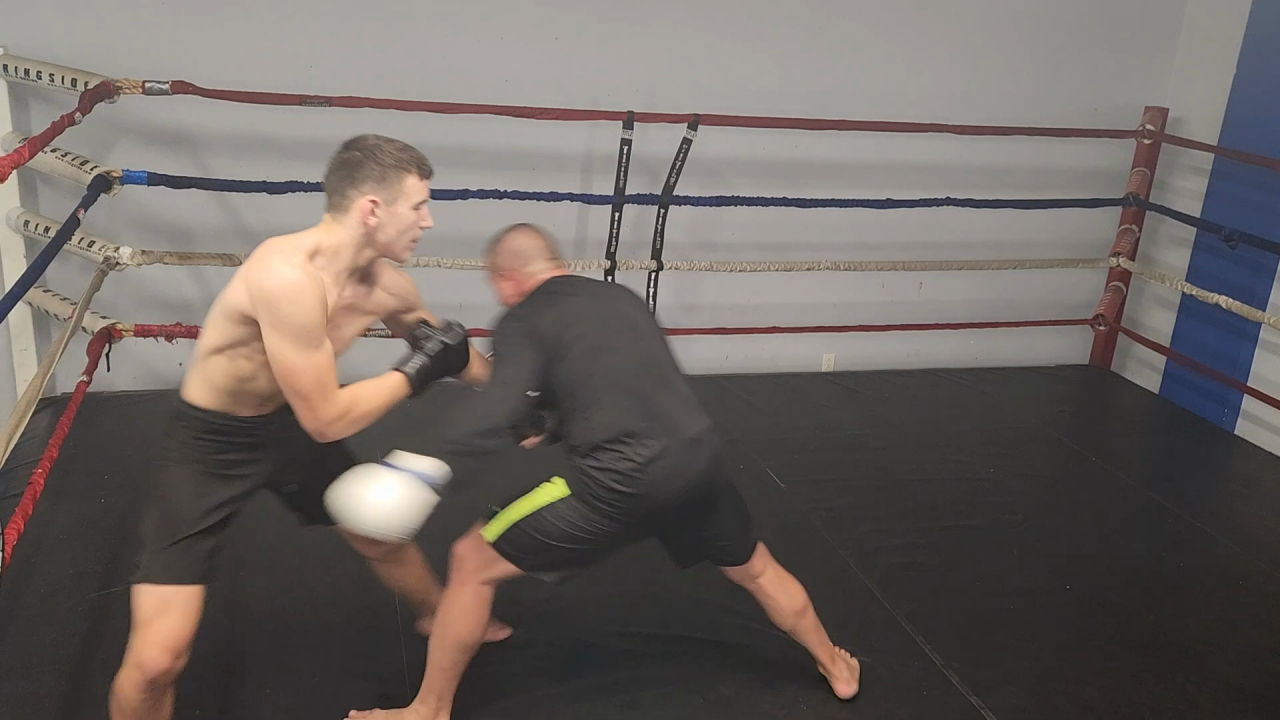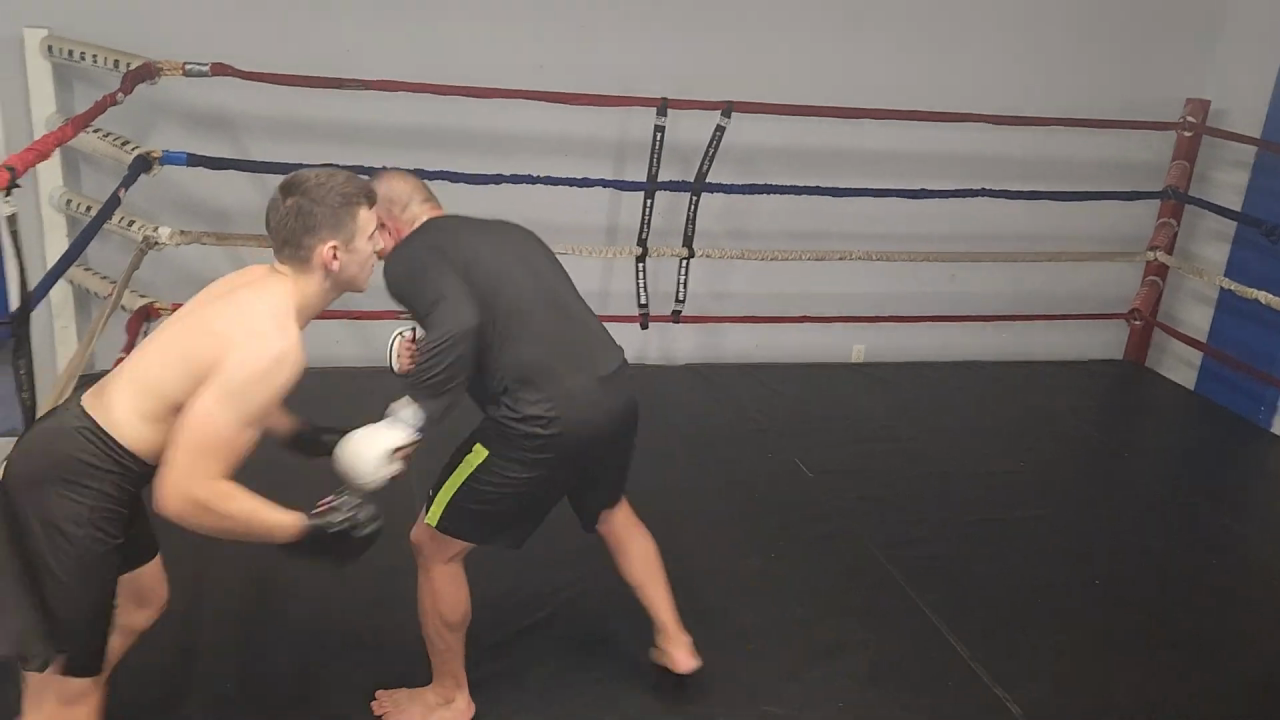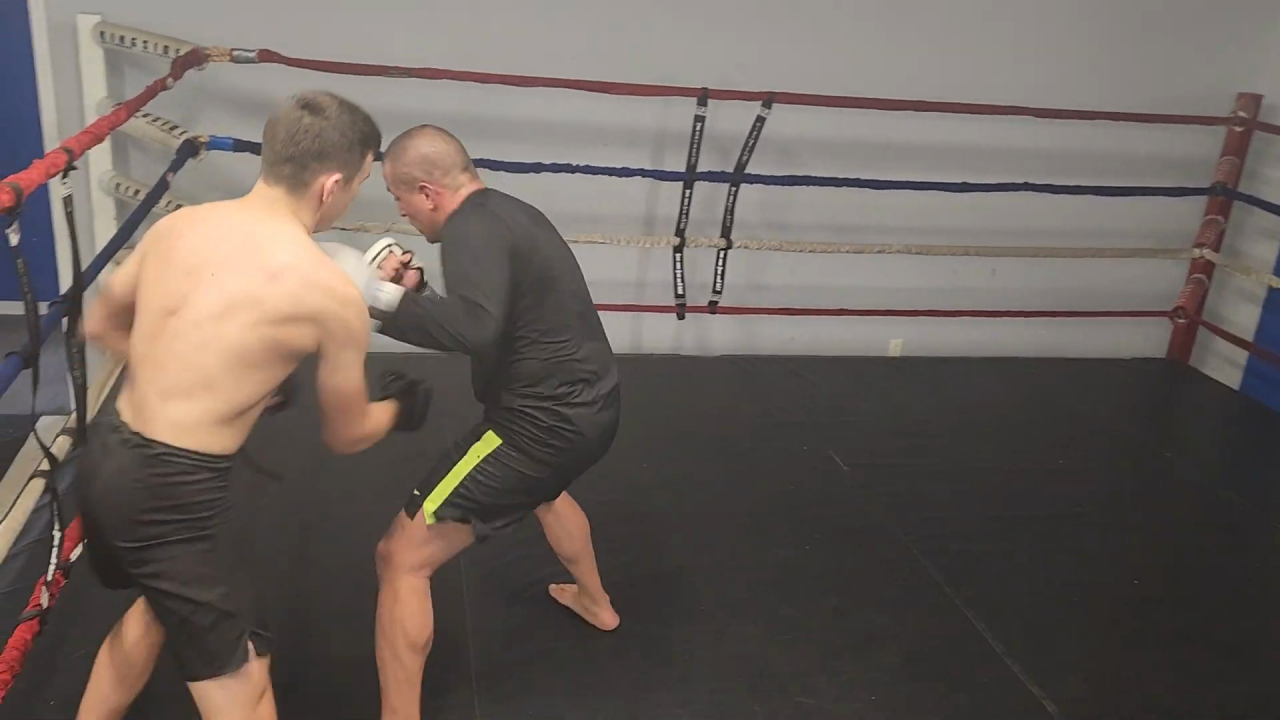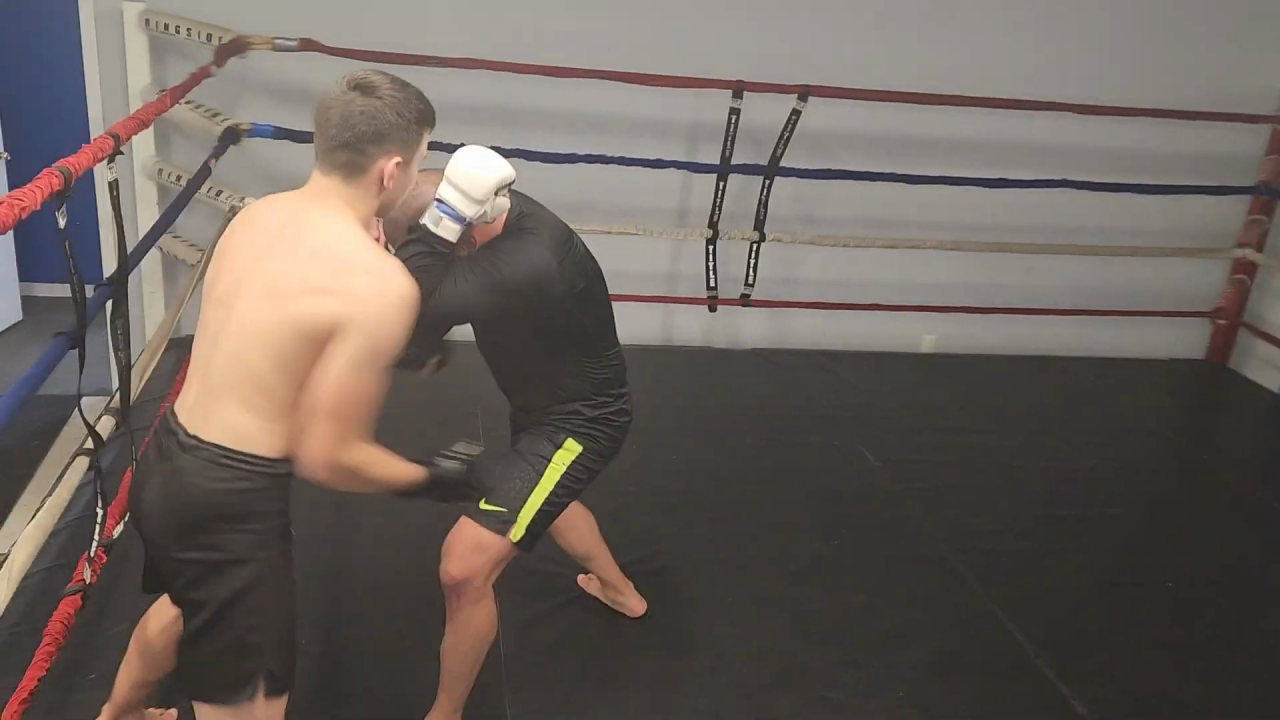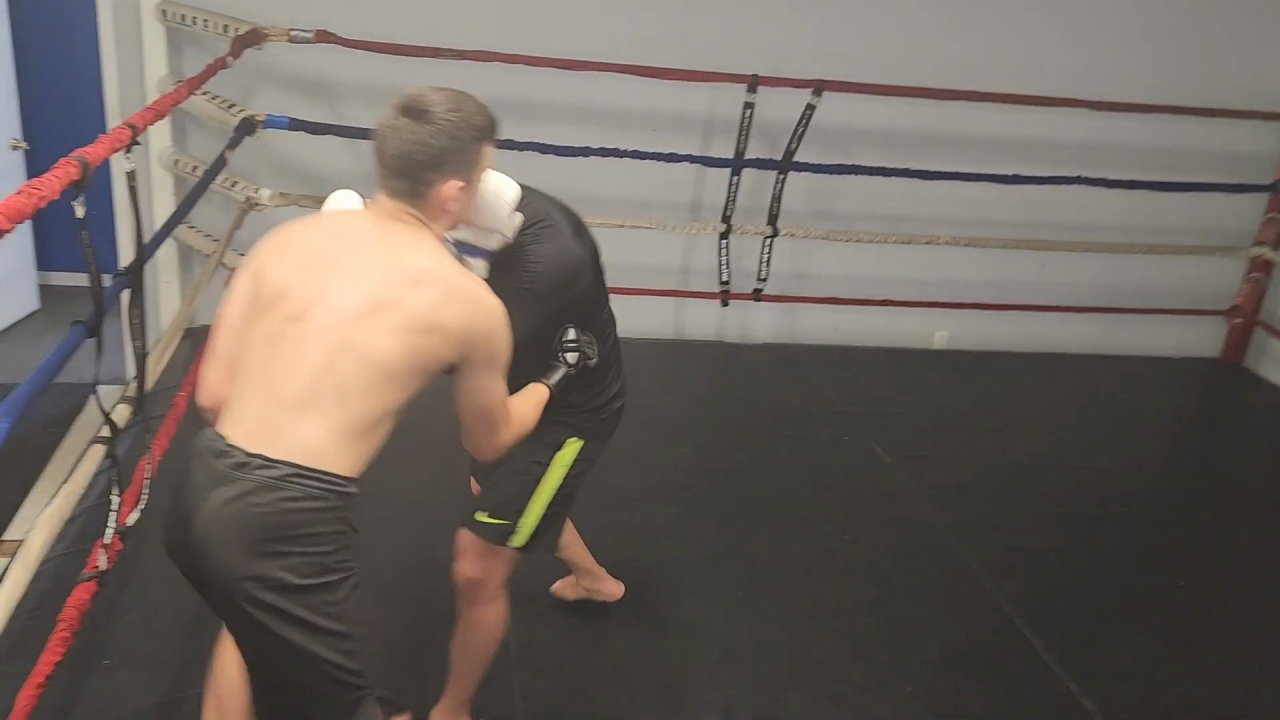
dt=0.3s
person 1, frame 1
left shoulder: (385, 285)
right shoulder: (285, 279)
left elbow: (442, 343)
right elbow: (326, 421)
right wrist: (418, 369)
left hip: (280, 430)
right hip: (203, 442)
left knee: (387, 539)
right knee: (157, 656)
left ankle: (433, 617)
person 1, frame 2
left shoulder: (257, 289)
right shoulder: (271, 346)
right elbow: (184, 495)
left wrist: (297, 432)
right wrist: (308, 531)
left hip: (87, 453)
right hip: (72, 484)
left knee: (142, 603)
person 1, frame 3
left shoulder: (178, 225)
right shoulder: (332, 292)
left elbow: (100, 322)
right elbow: (348, 434)
right wrist: (399, 408)
left hip: (113, 458)
right hip: (174, 492)
left knee: (167, 601)
person 1, frame 4
left shoulder: (256, 217)
right shoulder: (378, 285)
right elbow: (328, 459)
right wrist: (428, 476)
left hip: (169, 463)
right hip: (229, 499)
left knee: (187, 603)
person 1, frame 5
left shoulder: (285, 241)
right shoulder: (472, 306)
right elbow: (489, 441)
right wrist: (553, 380)
left hip: (200, 493)
right hip: (298, 536)
left knee: (251, 627)
person 2, frame 1
left shoulder: (522, 322)
right shoulder: (622, 300)
left elbow: (500, 407)
left hip: (623, 480)
right hip: (697, 460)
left knee: (472, 563)
right knee: (751, 566)
right ankle: (834, 670)
person 2, frame 2
left shoulder: (412, 259)
right shoulder: (513, 236)
left elbow: (457, 324)
right wrist: (436, 356)
left hip: (544, 422)
right hip: (613, 394)
left knee: (433, 545)
right knee: (609, 512)
right ankle: (673, 640)
person 2, frame 3
left shoulder: (477, 228)
right shoulder: (505, 215)
left elbow: (474, 330)
left wrist: (388, 309)
right wrist: (416, 286)
left hip: (542, 422)
right hip: (592, 407)
left knee: (402, 557)
right knee: (544, 490)
right ankle: (594, 600)
person 2, frame 4
left shoulder: (530, 265)
right shoulder: (501, 219)
left elbow: (418, 320)
left wrist: (442, 223)
left hip: (579, 420)
right hip: (550, 403)
left knee: (464, 566)
right knee: (544, 493)
right ankle: (620, 589)
person 2, frame 5
left shoulder: (552, 253)
left wrist: (471, 253)
left hip: (569, 407)
right hip: (521, 394)
left knee: (475, 571)
right knee: (491, 492)
right ankle: (593, 579)
